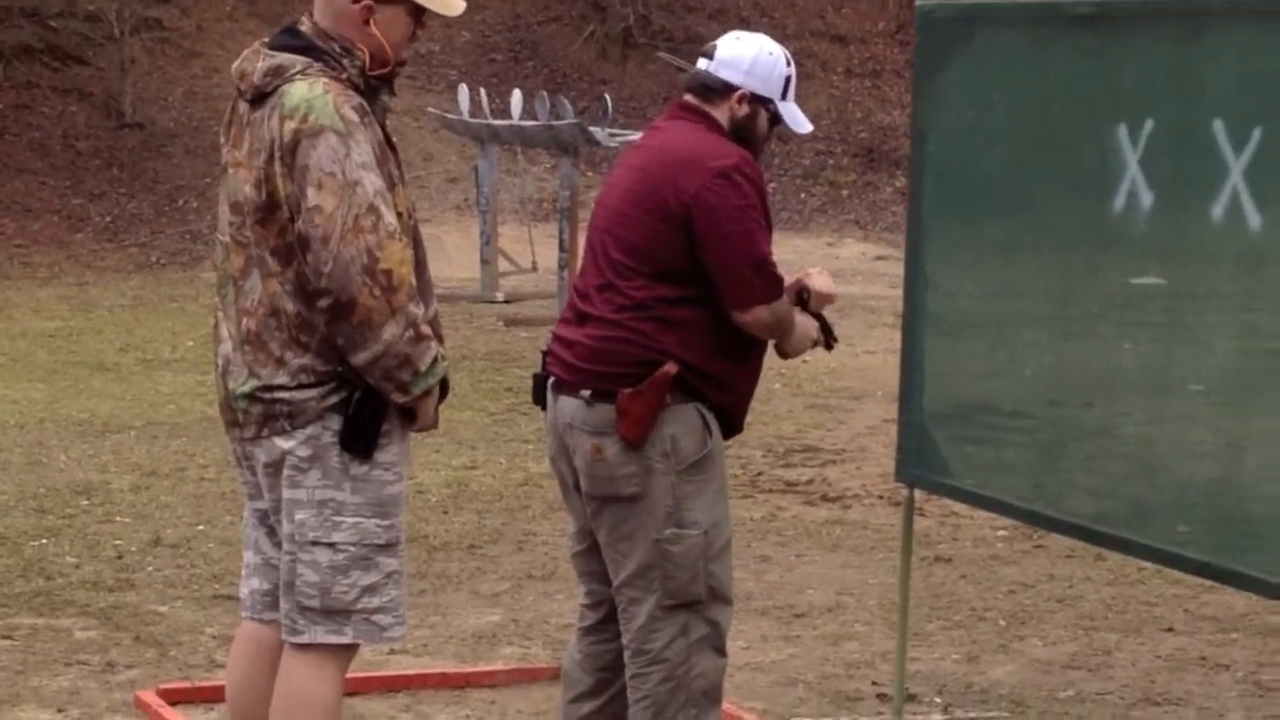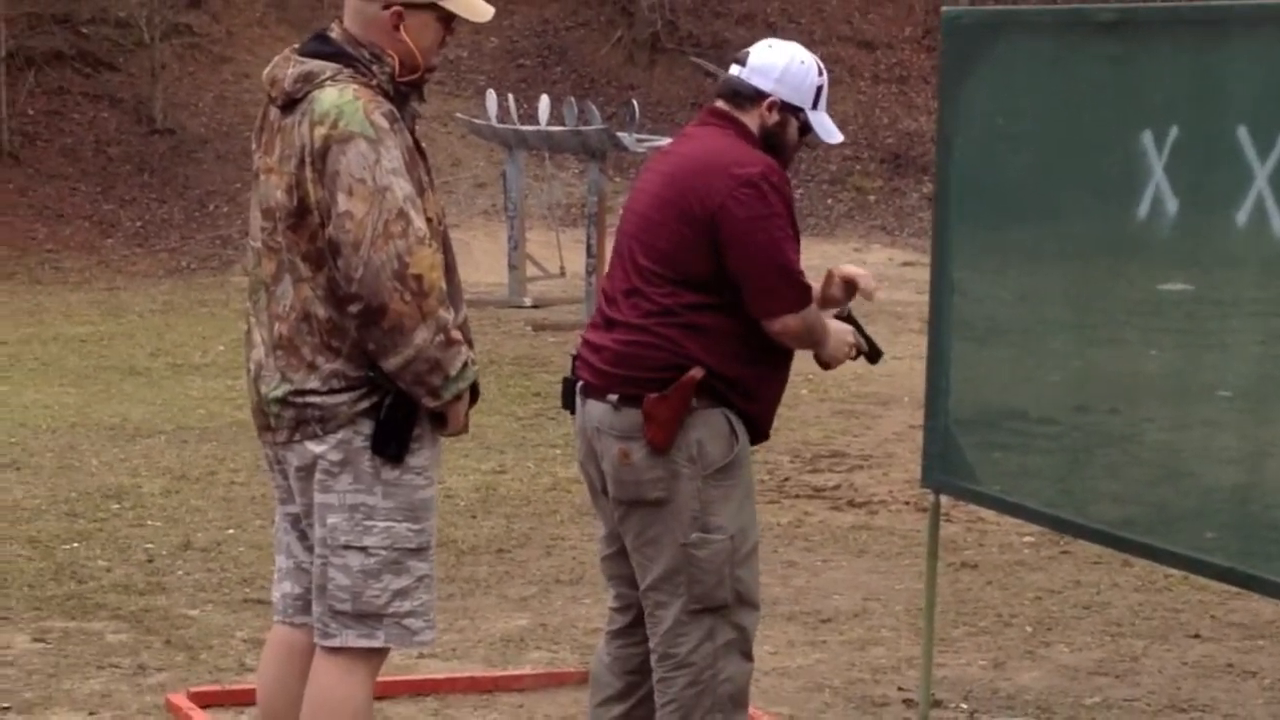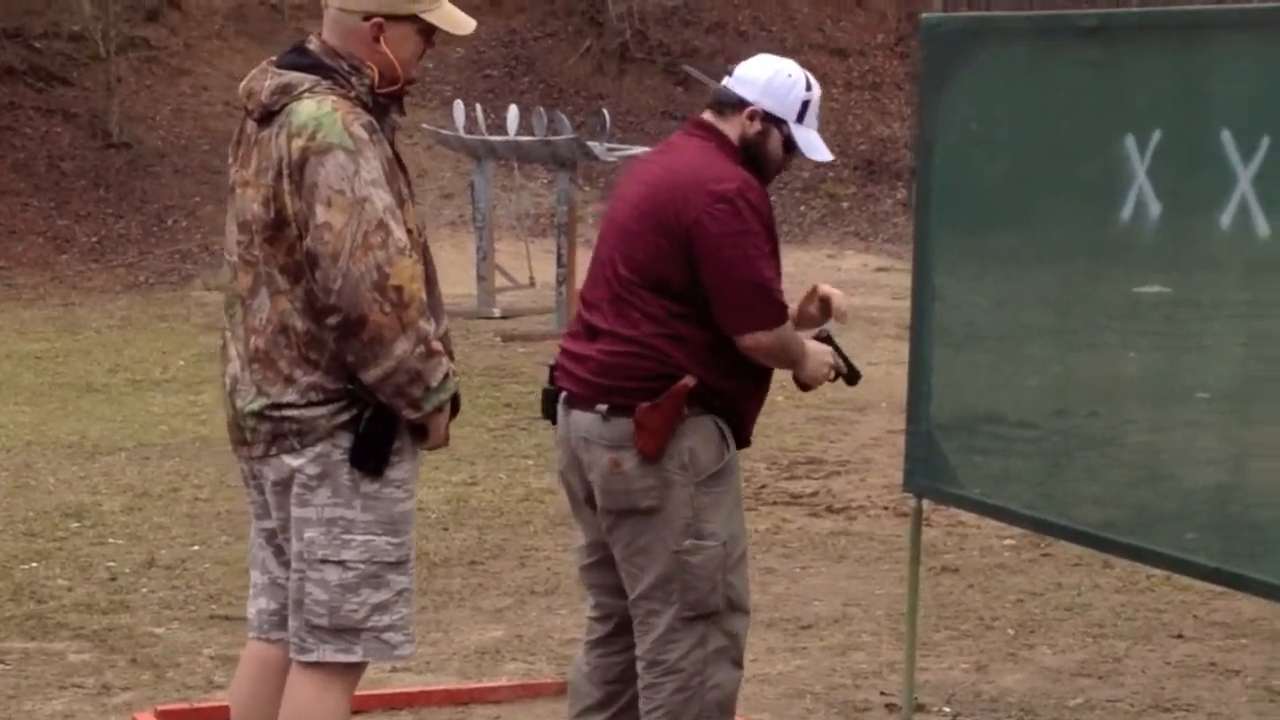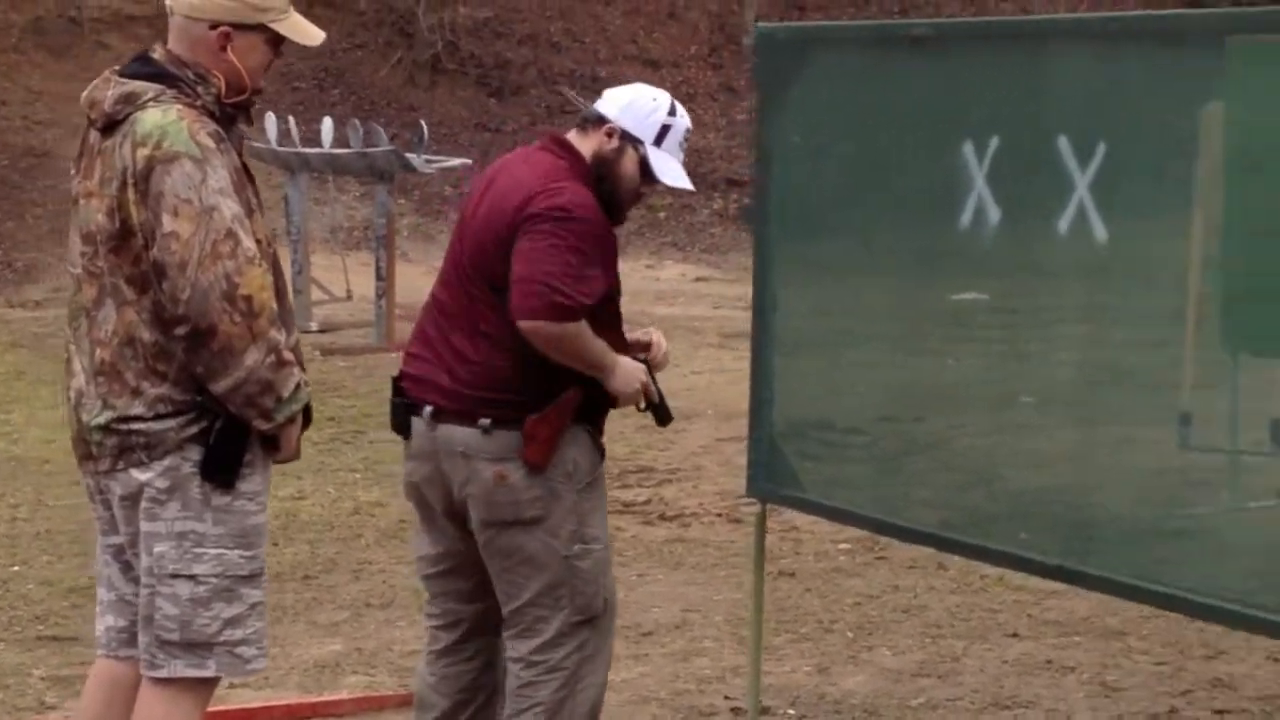
dt=0.3s
person 1, frame 1
left shoulder: (266, 94)
right shoulder: (325, 110)
right elbow: (359, 272)
right wrist: (419, 376)
left hip: (267, 389)
right hip: (331, 406)
left knee: (270, 610)
right knee: (323, 629)
person 1, frame 2
left shoulder: (297, 101)
right shoulder: (354, 116)
right elbow: (389, 277)
right wrist: (448, 381)
left hip: (297, 393)
right hip: (361, 410)
left knee: (302, 614)
right knee: (353, 634)
person 1, frame 3
left shoulder: (273, 113)
right shoulder: (333, 128)
right elbow: (369, 289)
right wrist: (429, 393)
left hip: (276, 406)
right hip: (340, 424)
left knee: (277, 630)
right knee: (330, 649)
person 1, frame 4
left shoulder: (118, 121)
right shoulder: (178, 137)
right elbow: (218, 299)
right wrist: (281, 404)
left hip: (119, 420)
right hip: (184, 436)
left knee: (126, 646)
person 2, frame 1
left shoulder: (653, 149)
right shoulder: (720, 166)
right elbow: (753, 308)
left wrist: (789, 291)
right wrist: (794, 325)
left hip: (582, 405)
right hip: (646, 422)
left knee: (610, 608)
right knee: (676, 617)
person 2, frame 2
left shoulder: (682, 155)
right shoulder: (746, 175)
right elbow: (782, 317)
left wrist: (819, 294)
right wrist: (826, 335)
left hip: (610, 410)
right hip: (673, 425)
left knee: (639, 611)
right knee: (704, 620)
person 2, frame 3
left shoulder: (663, 164)
right shoulder: (725, 188)
right elbow: (755, 334)
left wrist: (795, 314)
right wrist: (803, 356)
left hip: (590, 417)
right hip: (658, 435)
left knee: (618, 617)
right knee: (692, 628)
person 2, frame 4
left shoulder: (523, 171)
right shoulder: (566, 201)
right elbow: (541, 317)
left wrist: (618, 343)
right wrist: (609, 369)
left hip: (435, 426)
right hip: (514, 441)
left knee: (459, 623)
right knee: (558, 633)
